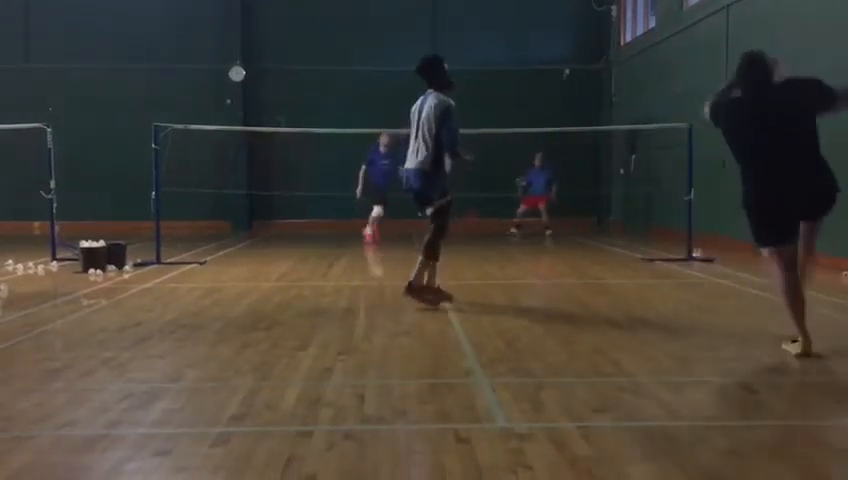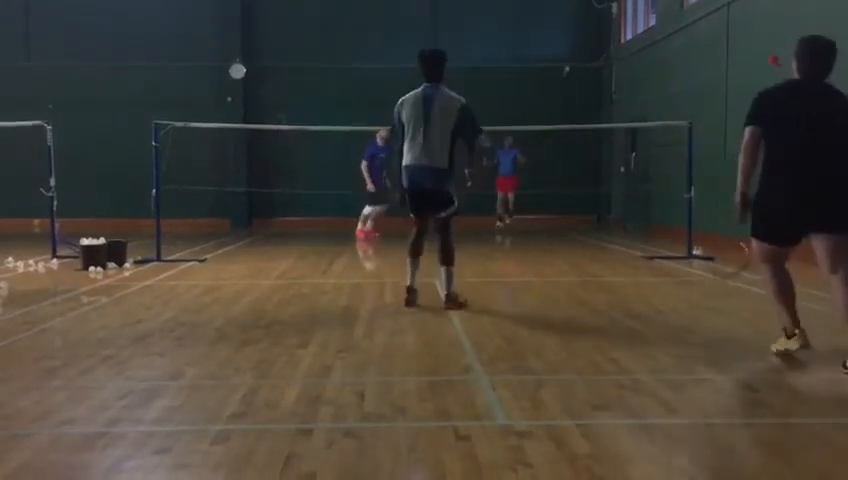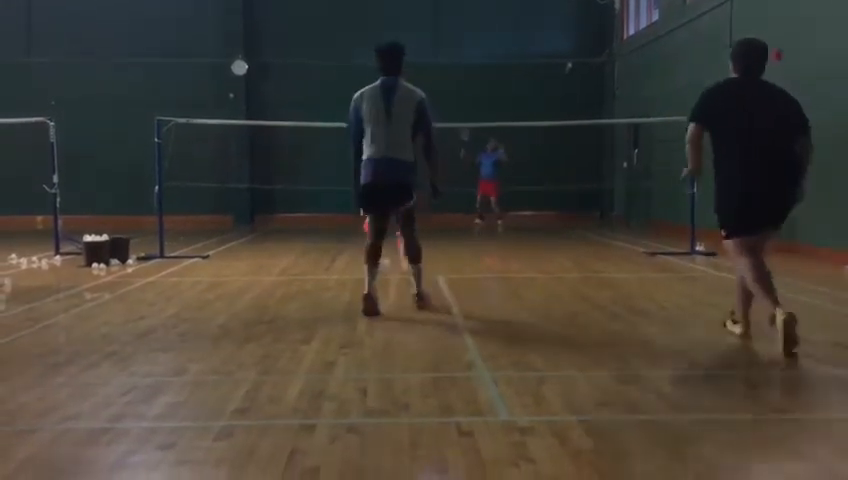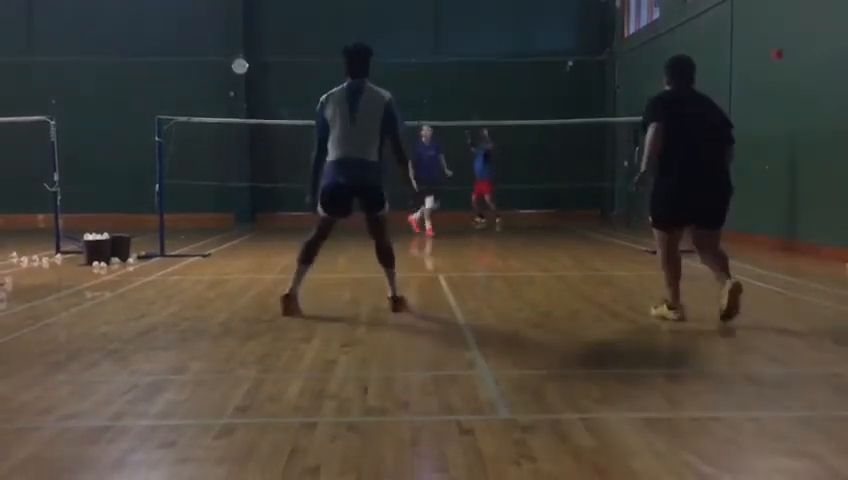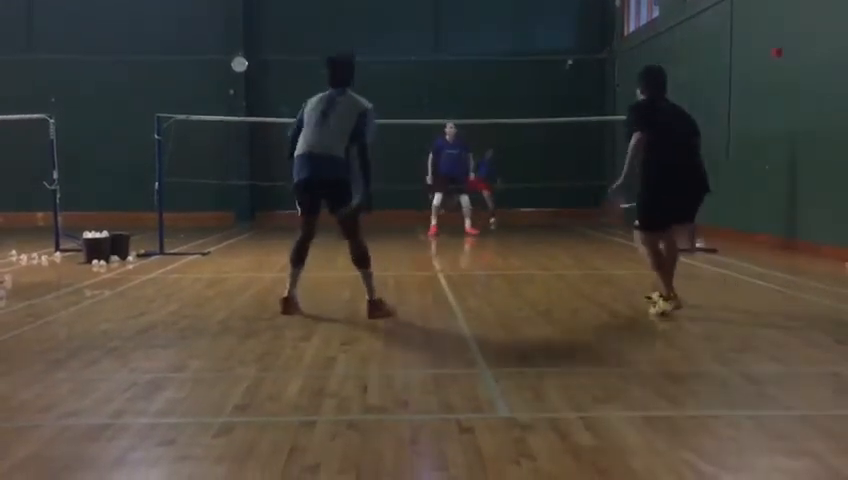
dt=0.5s
person 1, frame 1
left shoulder: (730, 110)
right shoulder: (797, 92)
left elbow: (710, 108)
left wrist: (735, 85)
left hip: (766, 198)
right hip: (816, 191)
left knee: (783, 265)
left ankle: (802, 338)
right ankle: (806, 257)
person 1, frame 2
left shoulder: (770, 98)
left elbow: (750, 143)
left wrist: (742, 191)
left hip: (781, 195)
left knee: (769, 258)
left ankle: (793, 332)
person 1, frame 3
left shoulder: (716, 95)
right shoulder: (783, 98)
left elbow: (694, 135)
right elbow: (804, 144)
left wrist: (694, 165)
right wrist: (795, 180)
left hip: (738, 187)
right hip: (779, 186)
left knee: (744, 254)
right knee: (751, 249)
left ankle: (779, 312)
right ankle: (740, 319)
person 1, frame 4
left shoulder: (661, 102)
right shoulder: (710, 107)
left elbow: (655, 134)
right elbow: (727, 147)
left wrist: (645, 168)
left hip: (674, 184)
right hip: (713, 184)
left knee: (666, 243)
right knee: (708, 246)
left ankle: (673, 304)
right ankle: (728, 283)
person 1, frame 5
left shoulder: (641, 109)
right shoulder: (680, 113)
left elbow: (639, 141)
right elbow: (692, 146)
left wrist: (625, 176)
left hip: (661, 184)
right hip: (692, 182)
left knee: (646, 238)
right knee: (666, 235)
left ankle: (669, 295)
right ankle: (667, 291)
person 2, frame 1
left shoulder: (418, 104)
right shoulder: (444, 104)
right elbow: (449, 146)
right wrist: (464, 159)
left hip: (414, 171)
right hip: (429, 173)
left knee: (437, 227)
right knee: (439, 227)
left ankle: (429, 285)
right ankle: (416, 281)
person 2, frame 2
left shoulder: (404, 103)
right shoulder: (457, 104)
left elbow: (398, 145)
right elbow: (469, 142)
left wrist: (401, 177)
right wrist: (470, 169)
left hip: (411, 174)
right hip: (439, 174)
left knee: (419, 230)
right knee: (444, 232)
left ankle: (411, 285)
right ankle: (450, 294)
person 2, frame 3
left shoulder: (361, 97)
right shoulder: (416, 97)
left elbow: (355, 142)
right elbow: (427, 142)
left wrist: (357, 180)
right wrist: (433, 177)
left hip: (373, 171)
right hip: (403, 170)
left knee: (376, 234)
right knee: (408, 232)
left ankle: (369, 293)
right ankle: (419, 290)
person 2, frame 4
left shoulder: (328, 99)
right shoulder: (383, 99)
left elbow: (319, 149)
right elbow: (395, 143)
left wrist: (312, 188)
right wrist: (408, 176)
left hip: (336, 173)
right hip: (368, 174)
left knee: (318, 234)
right knee: (380, 236)
left ankle: (291, 293)
right ankle: (394, 295)
person 2, frame 5
left shoulder: (311, 103)
right shoulder: (361, 107)
left elbow: (292, 143)
right elbow: (361, 150)
left wrist: (299, 177)
right wrist: (367, 190)
left hip: (304, 166)
right hip: (333, 168)
left knee: (306, 233)
right knee: (353, 236)
left ankle: (289, 296)
right ankle: (372, 300)
